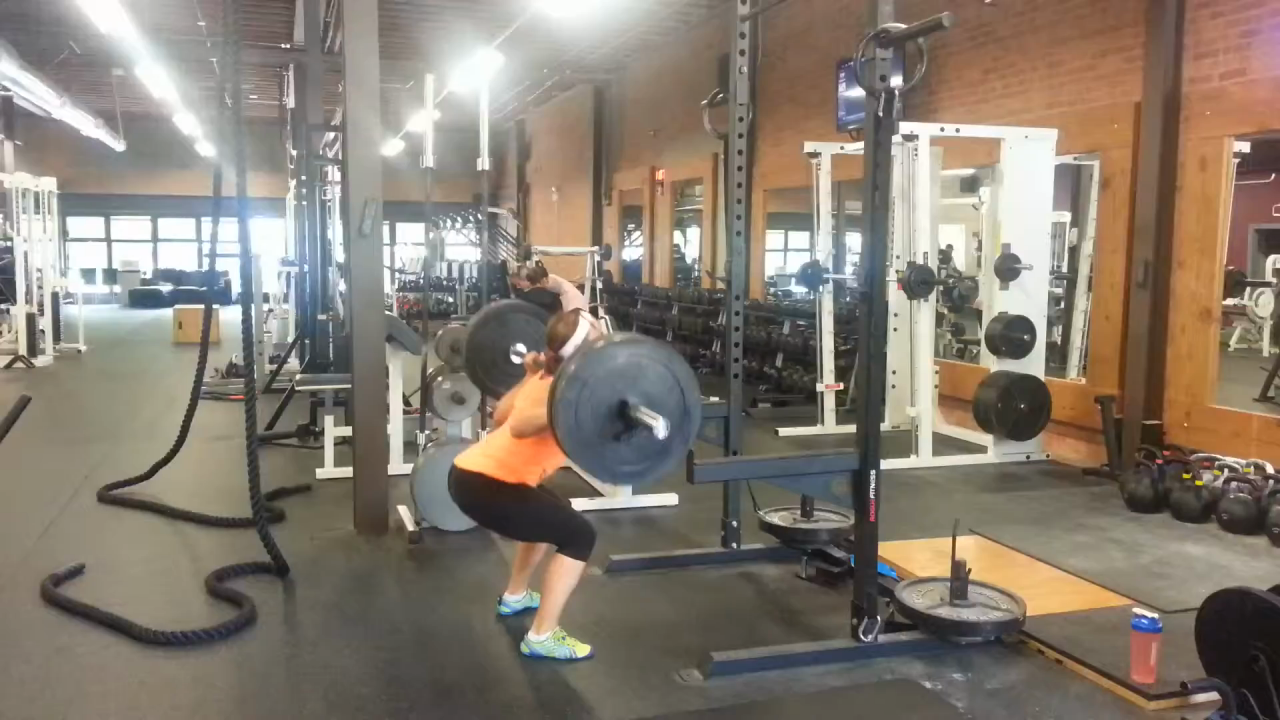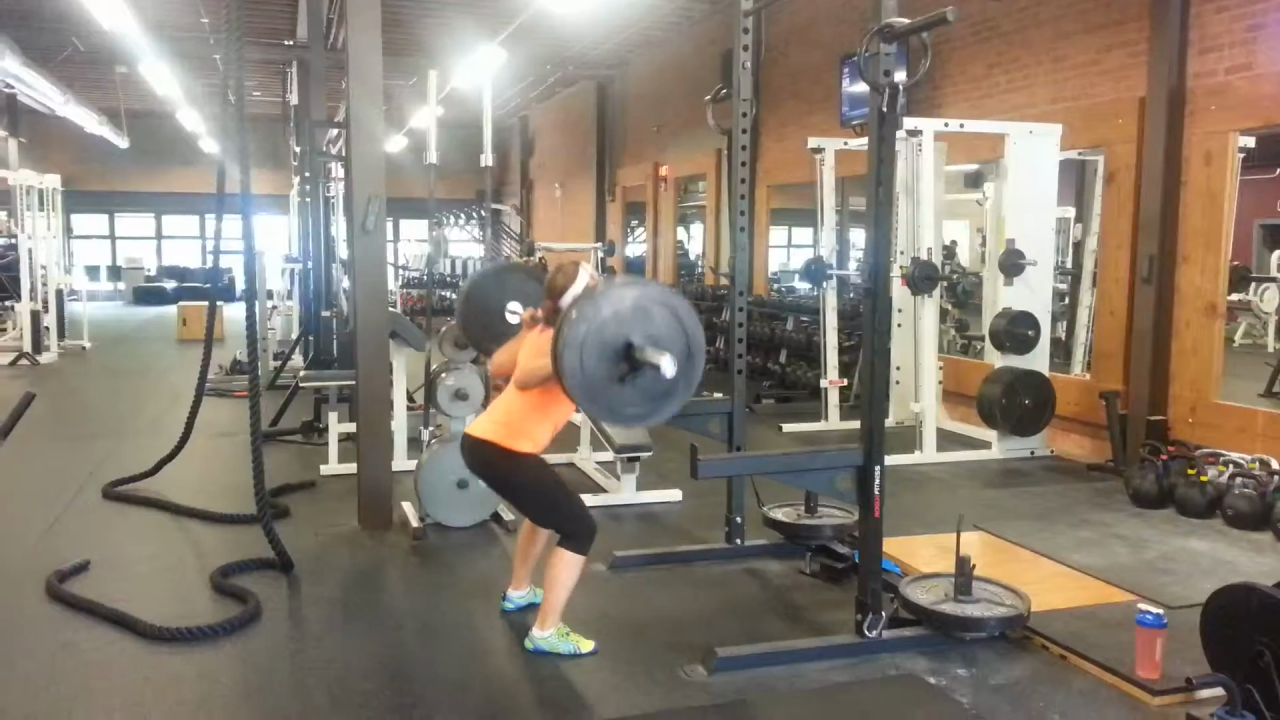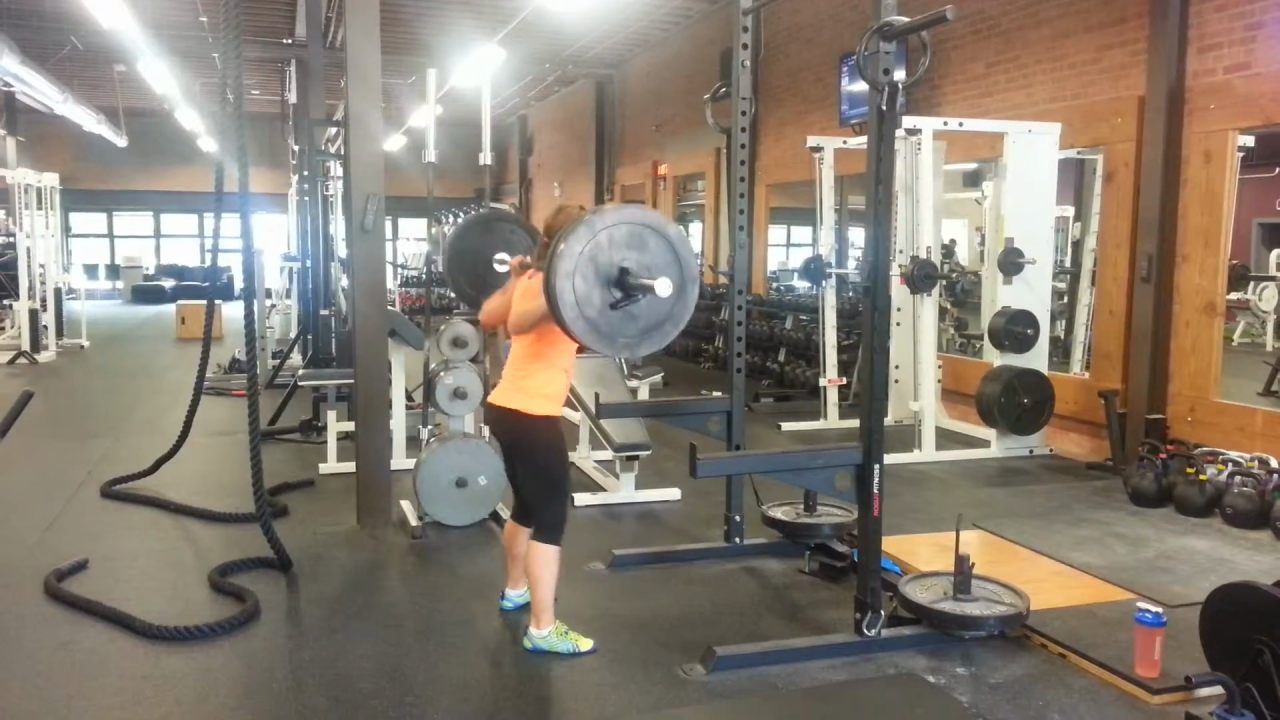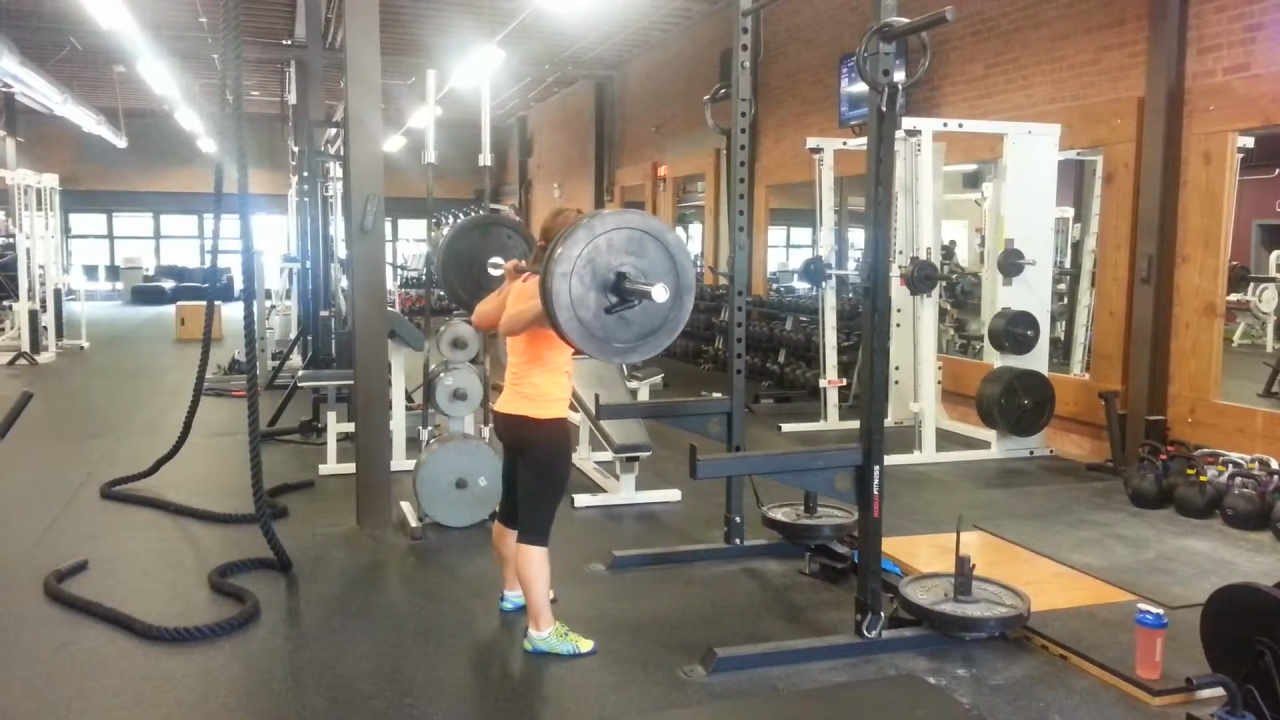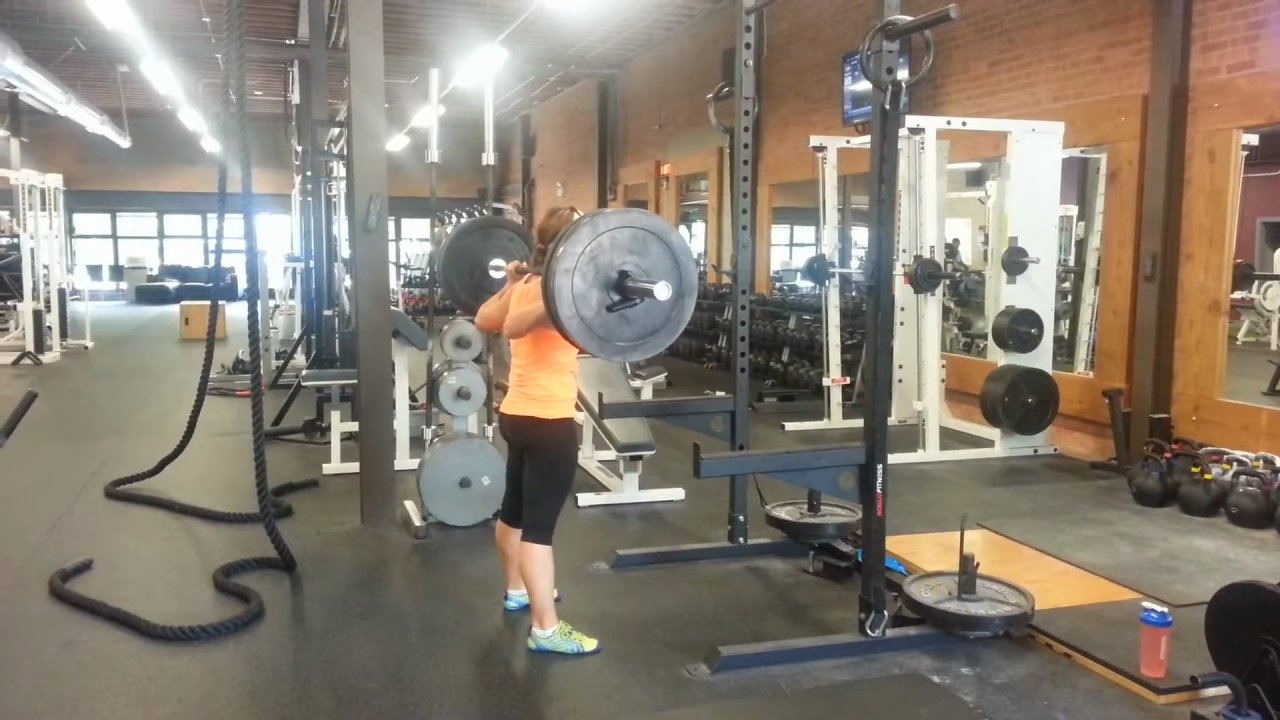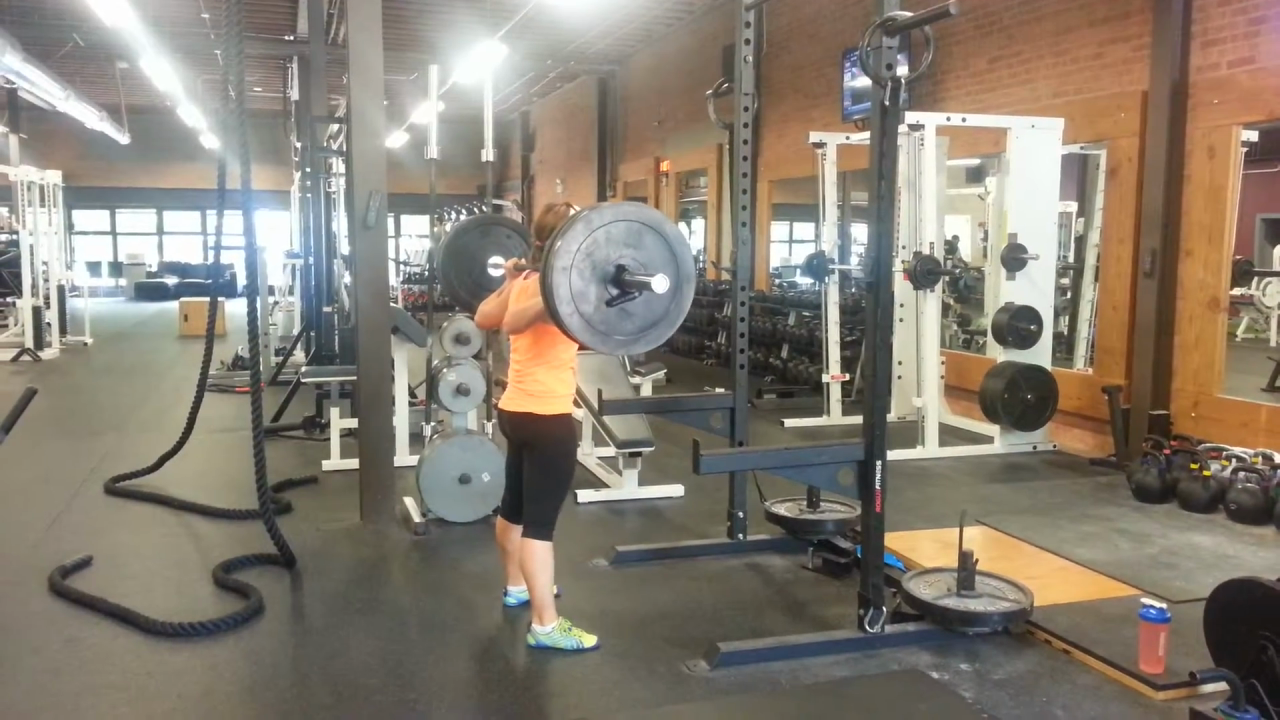
dt=0.3s
person 1, frame 1
left shoulder: (543, 379)
right elbow: (519, 427)
left hip: (470, 474)
right hip: (485, 486)
left knee: (548, 516)
right knee: (578, 536)
left ankle: (514, 596)
right ankle: (542, 637)
person 1, frame 2
left shoulder: (543, 334)
left elbow: (497, 368)
right elbow: (524, 379)
left wrist: (526, 331)
left hip: (482, 440)
right hip: (502, 451)
left knee: (551, 507)
right knee: (579, 528)
left ankle: (518, 592)
right ankle: (546, 633)
person 1, frame 3
left shoulder: (532, 280)
left elbow: (487, 317)
right elbow: (517, 323)
left wrist: (515, 278)
left hip: (505, 408)
right hip: (532, 416)
left knee: (527, 509)
right knee: (550, 522)
left ankle: (516, 590)
right ankle: (543, 630)
person 1, frame 4
left shoulder: (526, 283)
left elbow: (480, 318)
right elbow: (510, 324)
left wrist: (509, 280)
left hip: (512, 414)
right hip: (540, 420)
left knee: (512, 512)
right knee: (535, 526)
left ankle: (513, 591)
right ankle: (542, 631)
person 1, frame 5
left shoulder: (528, 284)
left elbow: (483, 321)
right elbow: (515, 327)
left wrist: (510, 283)
left hip: (518, 414)
right hip: (547, 421)
left knee: (516, 510)
right knee: (538, 525)
left ankle: (517, 591)
right ankle: (546, 630)
person 1, frame 6
left shoulder: (527, 281)
left elbow: (483, 318)
right elbow: (515, 323)
left wrist: (509, 280)
left hip: (517, 410)
right hip: (546, 417)
left knee: (516, 506)
right knee: (539, 522)
left ankle: (517, 586)
right ankle: (546, 626)
